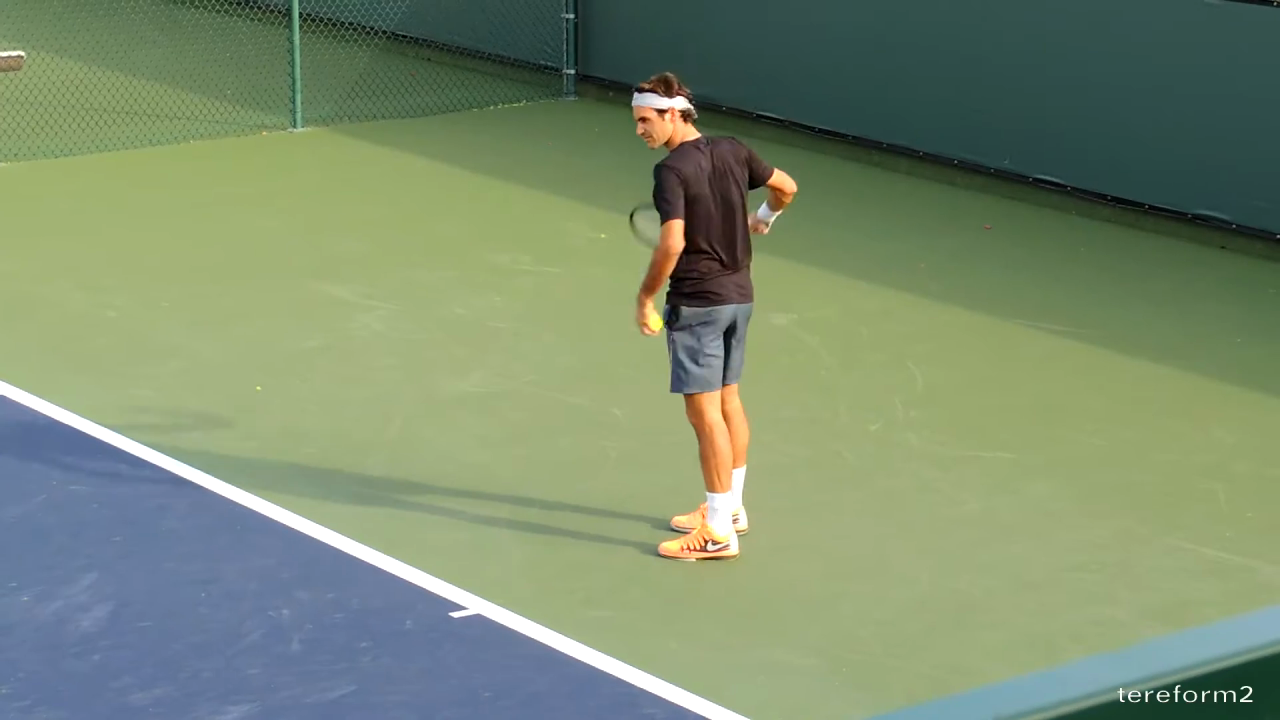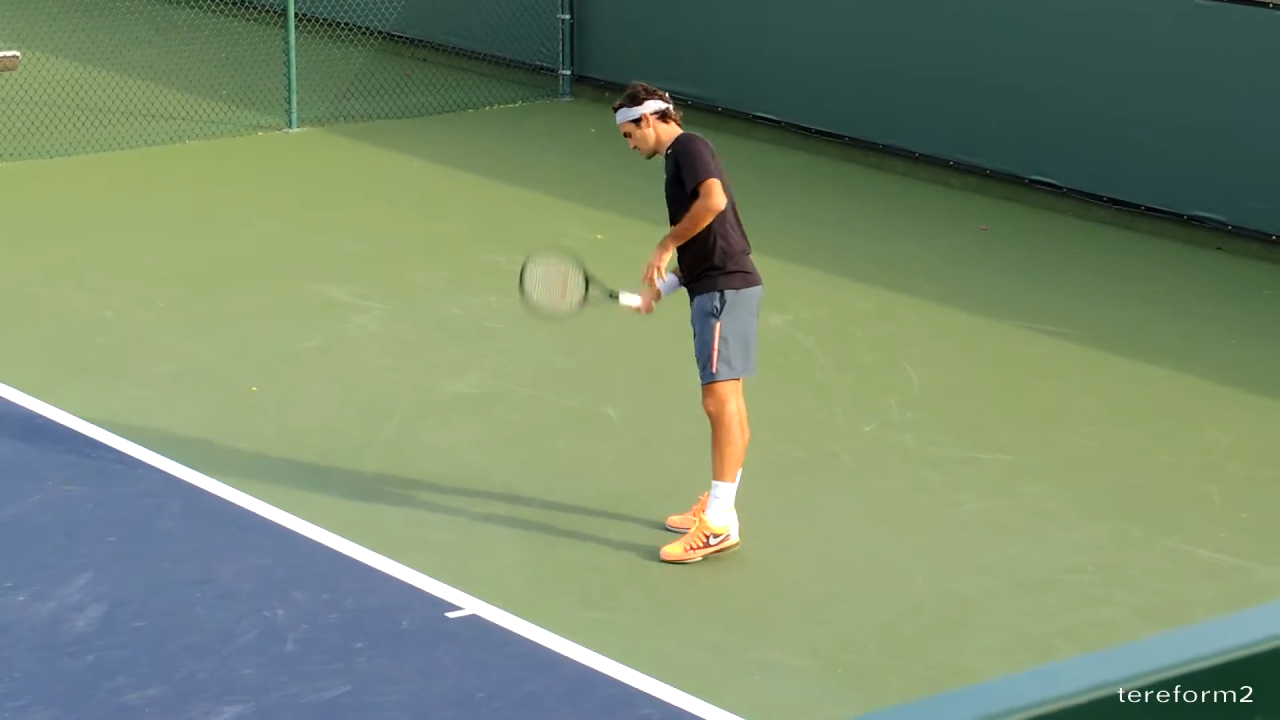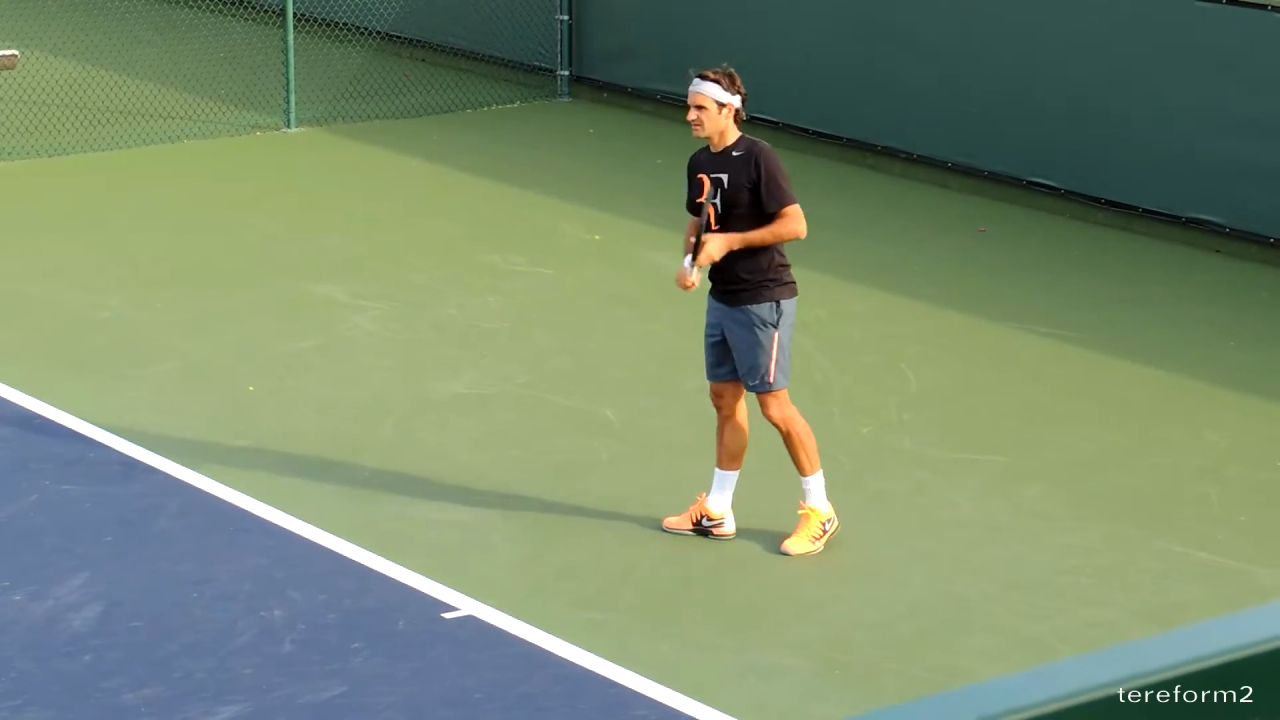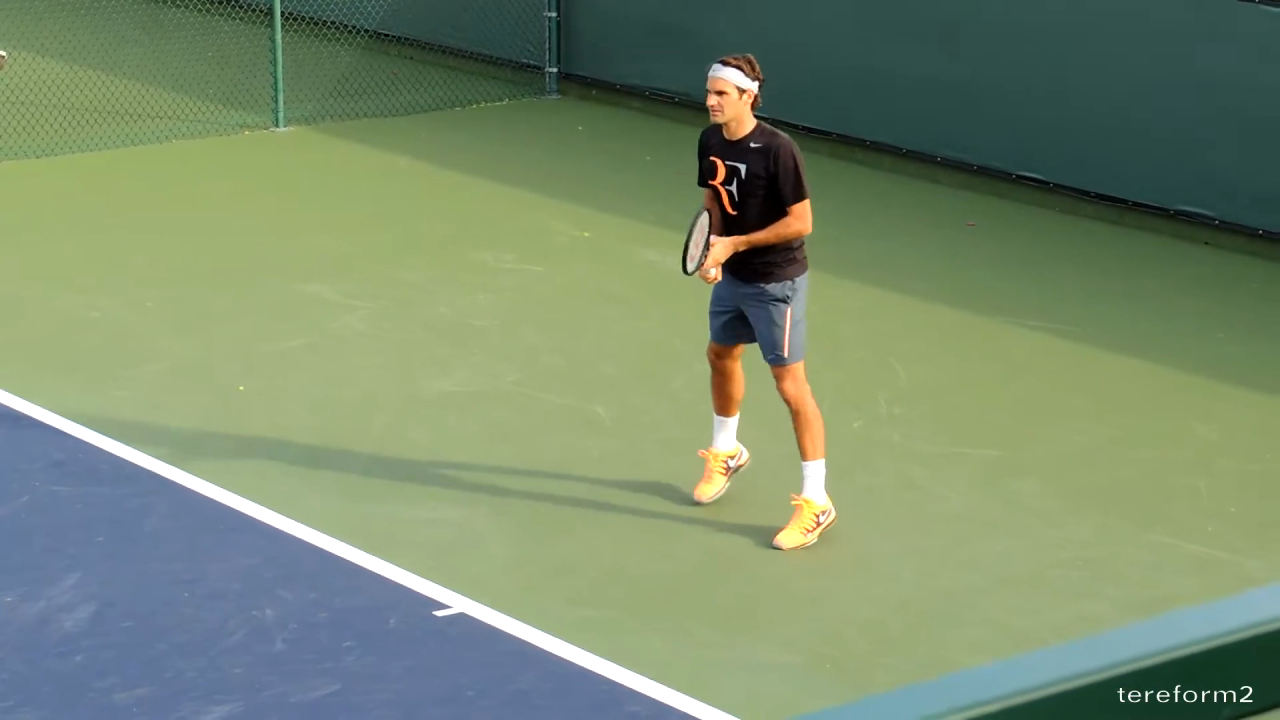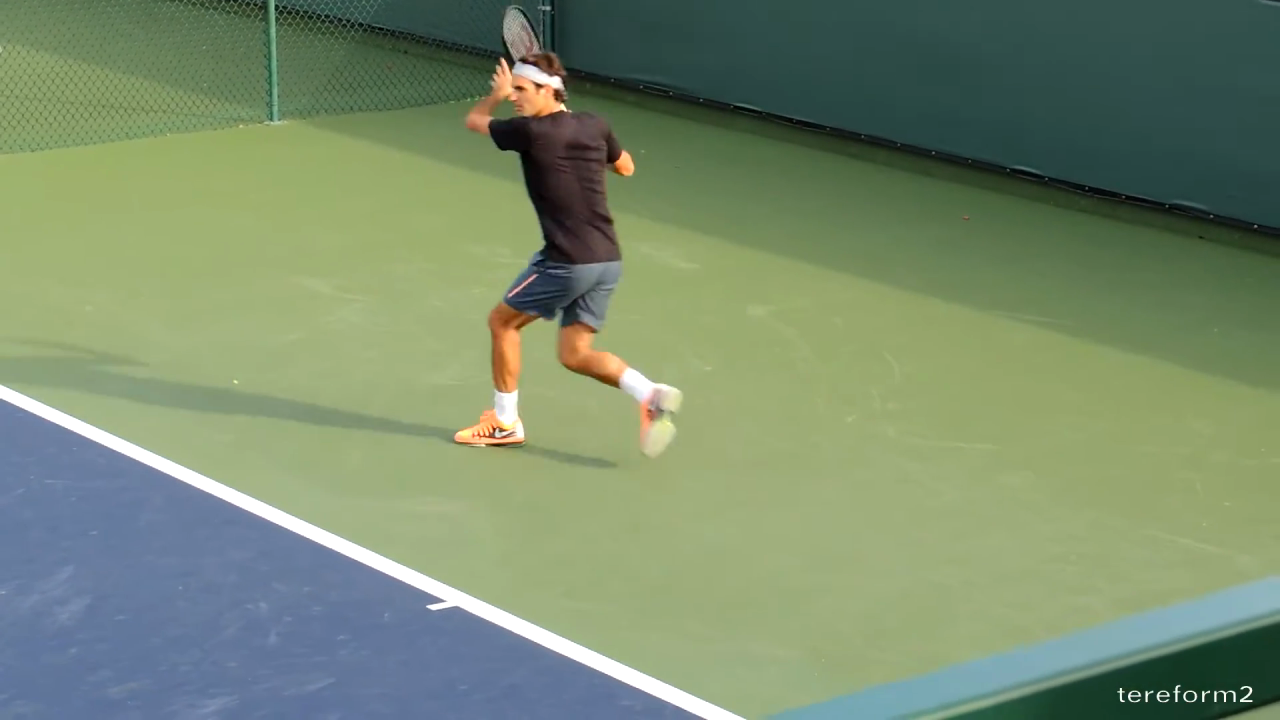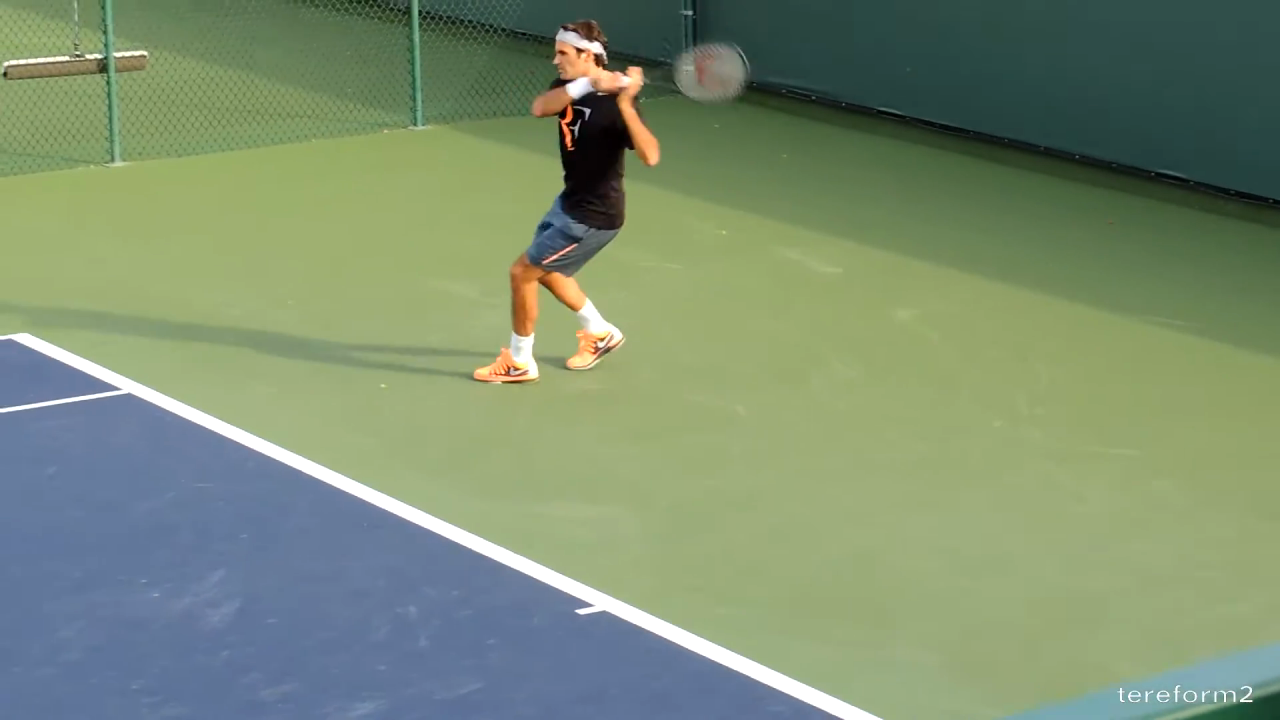
dt=0.7s
person 1, frame 1
left shoulder: (671, 170)
right shoulder: (733, 149)
left elbow: (671, 244)
right elbow: (787, 187)
left wrist: (645, 298)
right wrist: (763, 216)
left hip: (697, 304)
right hip: (739, 295)
left knee: (704, 413)
right knee: (727, 401)
left ankle: (719, 531)
right ankle: (730, 507)
person 1, frame 2
left shoulder: (689, 145)
right shoulder: (679, 161)
left elbow: (716, 199)
left wrist: (667, 244)
right wrist: (660, 284)
left hip: (726, 289)
right hip: (714, 290)
left knee: (720, 402)
right knee: (727, 400)
left ankle: (718, 524)
right ankle: (718, 508)
person 1, frame 3
left shoulder: (759, 157)
right shoulder: (698, 162)
left elbow: (796, 226)
left wrist: (729, 241)
right wrist: (689, 262)
left hip: (764, 302)
right hip: (722, 300)
left knee: (775, 408)
right knee: (725, 401)
left ankle: (819, 509)
right ankle: (716, 510)
person 1, frame 4
left shoulder: (779, 149)
right shoulder: (708, 140)
left elbow: (801, 223)
left wrist: (733, 245)
right wrist: (713, 254)
left hip: (777, 280)
right hip: (734, 276)
left knee: (791, 386)
right knee: (720, 357)
left ankle: (815, 502)
right ankle: (727, 450)
person 1, frame 5
left shoulder: (529, 131)
right shoulder: (595, 125)
left elbow: (474, 120)
right elbow: (626, 167)
left wrist: (494, 92)
left hip: (567, 261)
right hip: (607, 258)
left knee: (501, 322)
right knee: (575, 354)
left ankle: (504, 422)
right ankle: (652, 397)
person 1, frame 6
left shoulder: (619, 99)
right shoulder: (568, 85)
left elbow: (650, 157)
right elbow: (540, 108)
left wrist: (626, 107)
right wrist: (585, 85)
left hip: (593, 218)
right hip: (569, 202)
left knee: (522, 274)
right knee: (546, 272)
left ankle: (518, 361)
right ankle: (599, 333)
